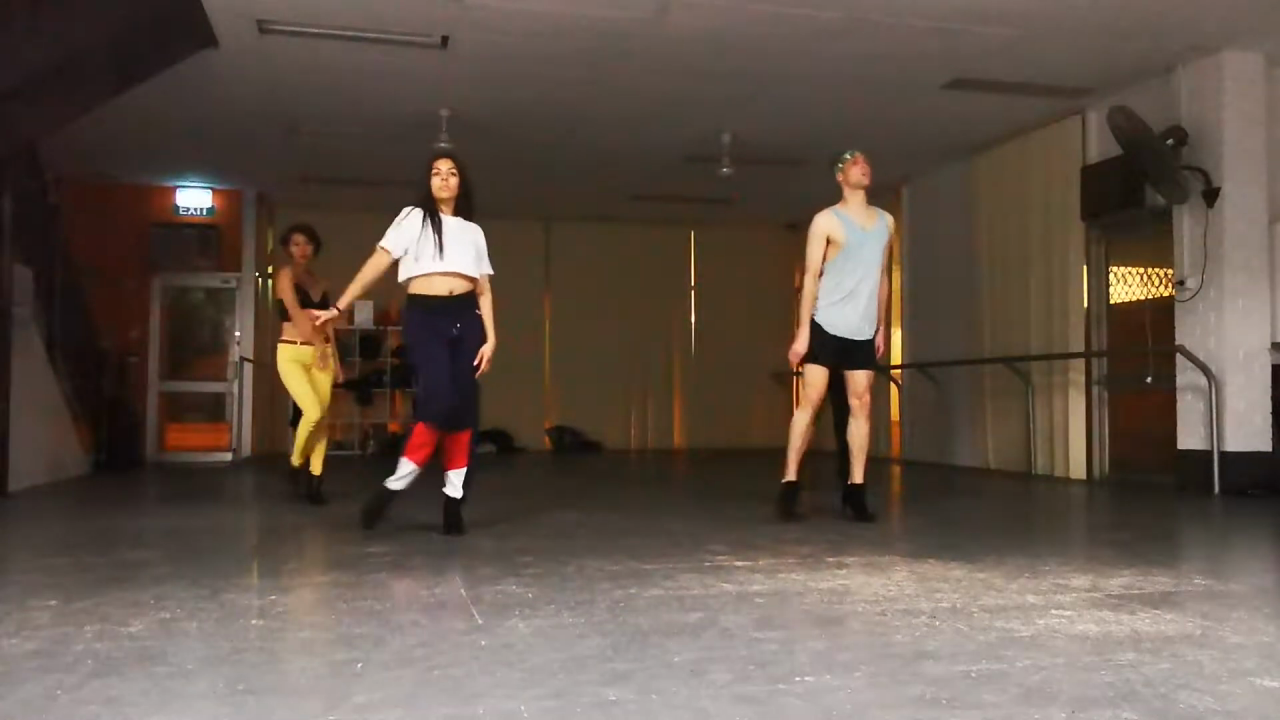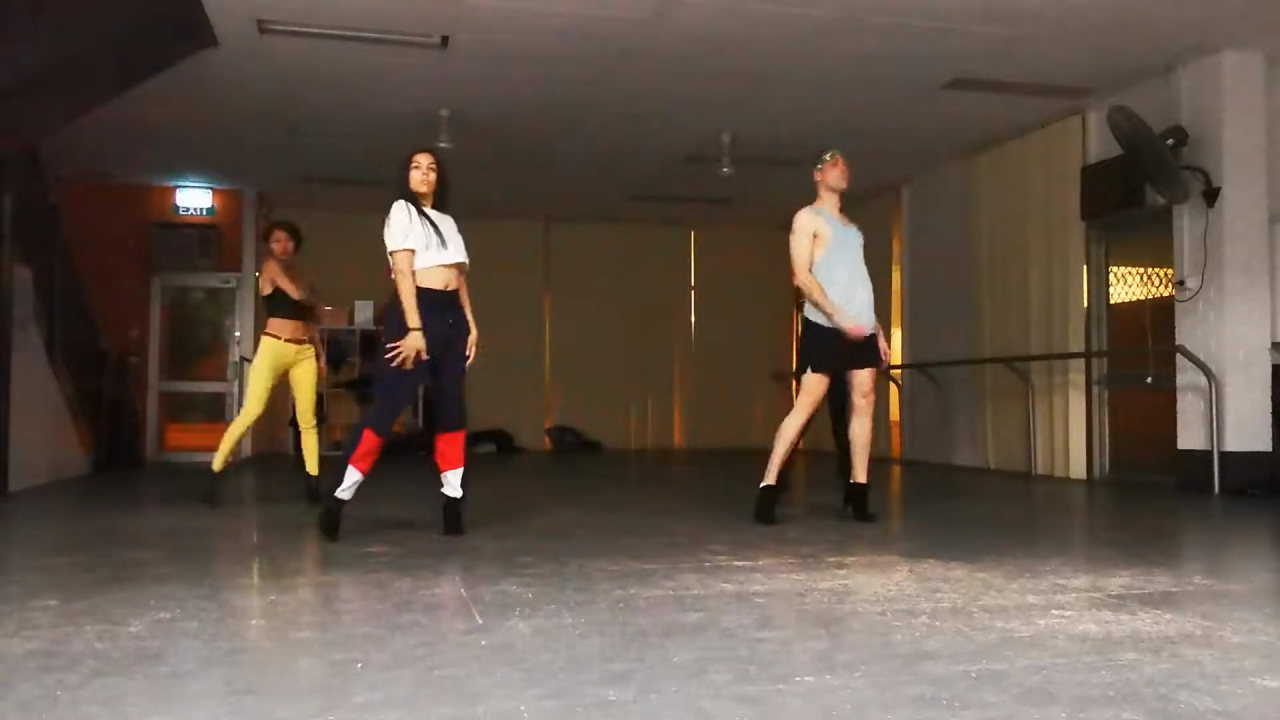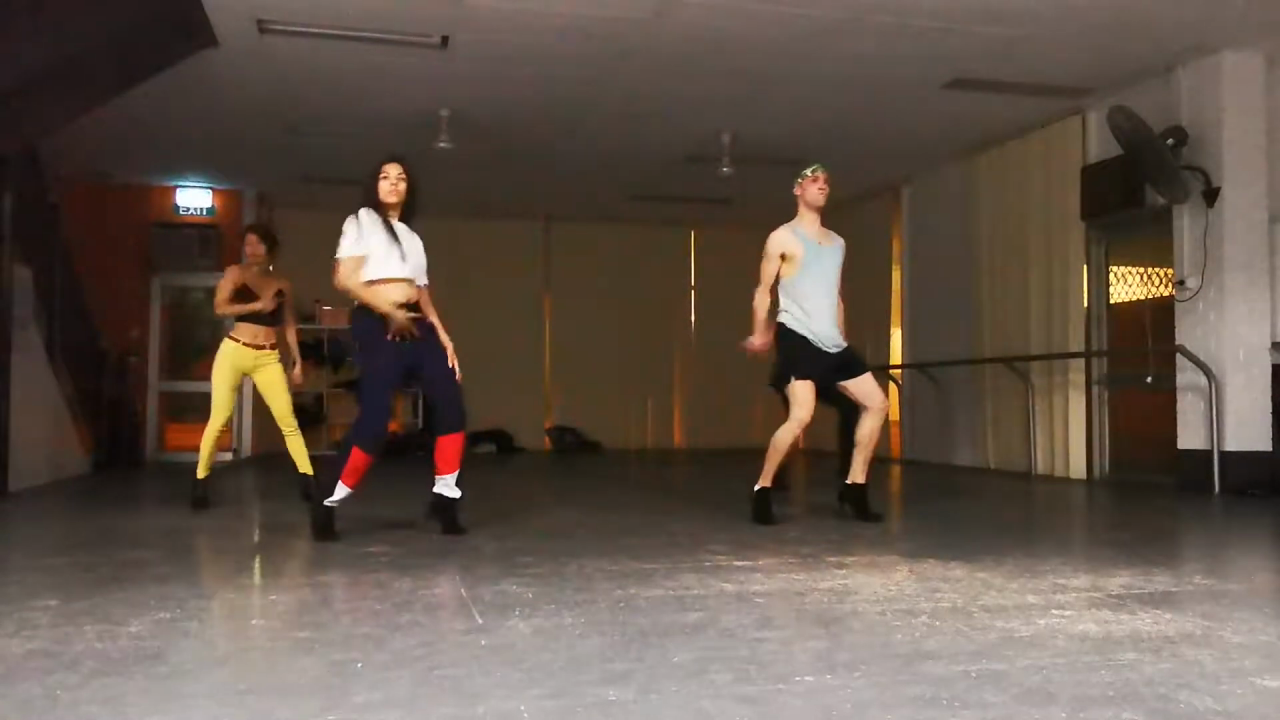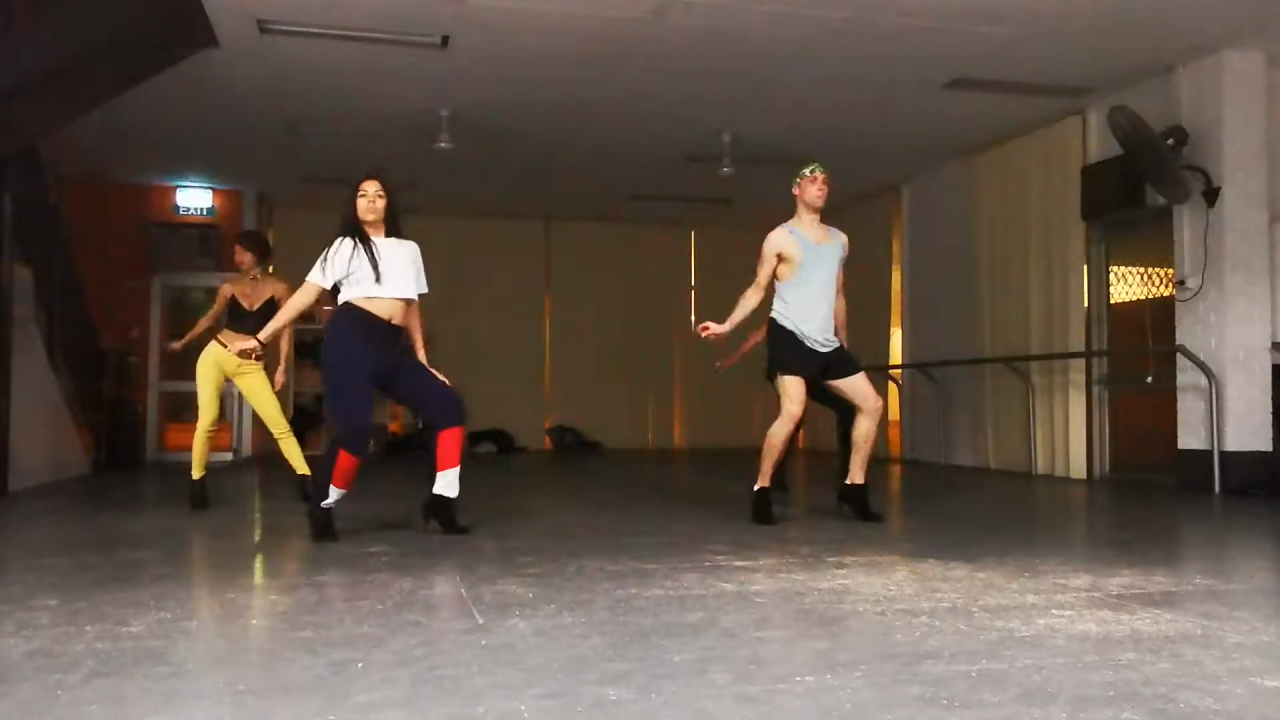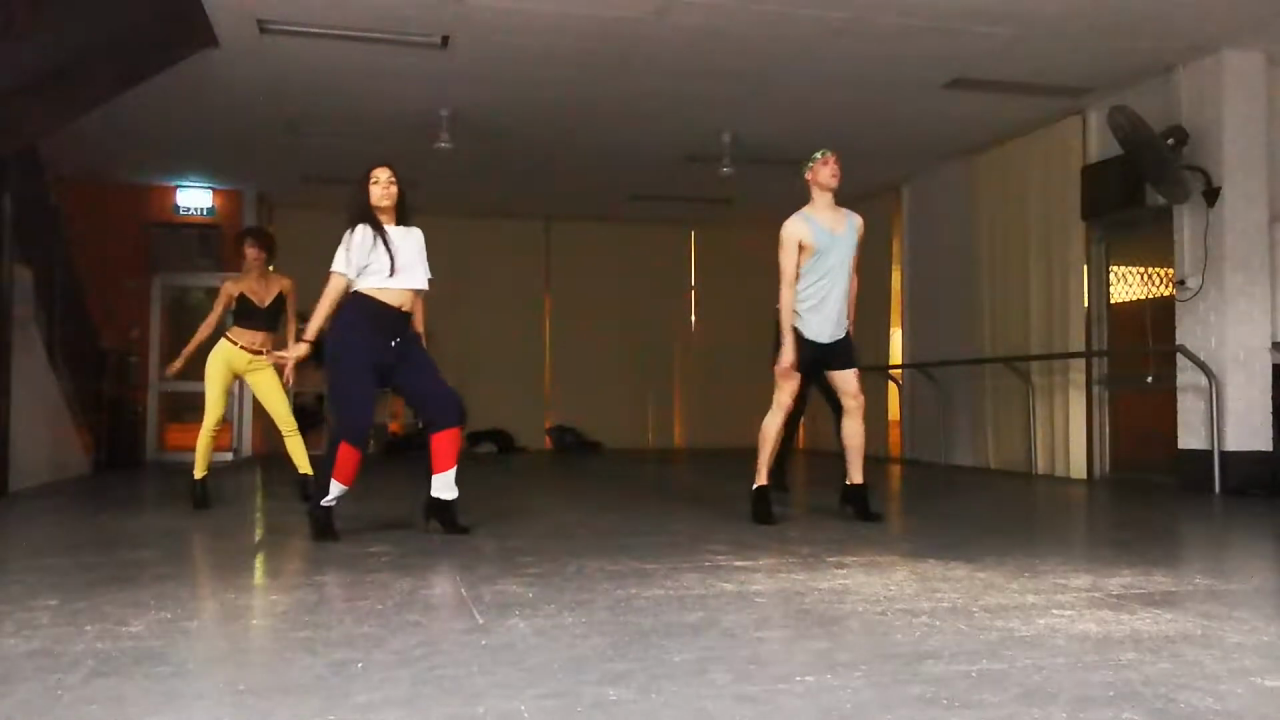
dt=0.3s
person 1, frame 1
left shoulder: (474, 231)
right shoulder: (414, 217)
left elbow: (484, 289)
right elbow: (378, 262)
left wrist: (491, 336)
right wrist: (340, 306)
left hip: (465, 319)
right hip: (425, 318)
left knee: (464, 410)
right knee: (438, 401)
left ankle: (452, 500)
right ankle: (394, 485)
person 1, frame 2
left shoulder: (447, 222)
right shoulder: (402, 210)
right elbow: (401, 272)
left wrist: (471, 324)
right wrist: (413, 328)
left hip: (449, 315)
right hip: (413, 315)
left knee: (450, 407)
right knee: (389, 404)
left ankle: (452, 500)
right ankle: (339, 497)
person 1, frame 3
left shoulder: (412, 236)
right shoulder: (364, 220)
right elbow: (345, 278)
left wrist: (445, 339)
right wrist: (391, 313)
left hip: (415, 327)
right hip: (377, 327)
left knee: (450, 407)
right knee: (374, 419)
left ankle: (445, 499)
right ankle: (328, 503)
person 1, frame 4
left shoulder: (409, 249)
right shoulder: (347, 246)
right elbow: (306, 294)
left wrist: (422, 360)
right wrist: (260, 337)
left hip: (393, 348)
right hip: (351, 339)
left knee: (448, 406)
right knee: (355, 430)
left ankle: (441, 501)
right ankle: (322, 507)
person 1, frame 5
left shoulder: (415, 236)
right shoulder: (362, 234)
right elbow: (335, 287)
left wrist: (421, 344)
right wrist: (306, 340)
left hip: (401, 336)
right hip: (360, 329)
left knee: (446, 407)
right knee: (356, 422)
left ankle: (442, 500)
right ankle: (323, 506)
person 2, frame 1
left shoulder: (886, 221)
right shoulder: (826, 220)
right elbow: (811, 277)
left wrist: (881, 326)
right wrist: (802, 332)
left hip: (863, 330)
right hip: (825, 324)
left knee: (861, 405)
right knee: (810, 400)
left ankle: (855, 490)
right ankle: (789, 483)
person 2, frame 2
left shoulder: (851, 229)
right shoulder: (807, 218)
right elbow: (802, 276)
left wrist: (878, 333)
right wrist: (840, 318)
left hip: (860, 326)
right hip: (824, 326)
left knee: (863, 403)
right knee: (806, 405)
left ankle: (857, 489)
right ankle: (768, 486)
person 2, frame 3
left shoulder: (837, 242)
right shoulder: (782, 237)
right elbow: (763, 290)
left wrist: (841, 338)
right wrist: (760, 331)
left hip: (833, 343)
right hip: (798, 338)
left knee: (876, 404)
right knee: (800, 417)
left ankle: (854, 488)
right ankle: (762, 489)
person 2, frame 4
left shoulder: (839, 239)
right shoulder: (779, 238)
right elbow: (757, 290)
left wrist: (842, 340)
right wrist: (725, 325)
left hip: (828, 342)
right hip: (790, 335)
left knee: (871, 404)
right knee: (792, 411)
left ankle: (854, 487)
right ankle: (761, 491)
person 2, frame 5
left shoulder: (855, 222)
right shoulder: (795, 226)
right elbow: (786, 286)
left wrist: (849, 322)
right wrist: (787, 343)
left hip: (836, 333)
right hip: (800, 327)
left knee: (854, 404)
right knee: (783, 403)
left ankle: (855, 488)
right ankle: (761, 488)
person 3, frame 1
left shoulder: (319, 282)
right shoulder: (286, 274)
right elbow: (295, 311)
left wrist: (335, 360)
right wrist: (317, 346)
left hip: (321, 353)
right hip: (291, 353)
left knee: (321, 418)
right knee: (313, 412)
left ankle: (315, 481)
right ankle: (295, 466)
person 3, frame 2
left shoulder: (298, 277)
right shoulder: (270, 267)
right elbow: (296, 295)
left wrist: (320, 353)
right wrist: (310, 297)
left hip: (304, 351)
right hip: (273, 348)
left knee: (307, 419)
right knee: (251, 412)
left ankle: (313, 482)
right ankle: (215, 471)
person 3, frame 3
left shoulder: (281, 284)
right shoulder: (235, 273)
left elbow: (289, 324)
right elbow: (220, 306)
left wrist: (297, 360)
right wrist: (256, 305)
left hip: (268, 358)
right hip: (234, 352)
left knee: (288, 421)
right knee: (218, 419)
left ankle: (309, 481)
right ankle: (200, 482)
person 3, frame 4
left shoulder: (279, 288)
right shoulder: (230, 288)
left elbow: (286, 330)
right elbow: (211, 317)
left wrist: (283, 367)
right wrist: (182, 342)
left hip: (250, 366)
right hip: (215, 356)
left knee: (279, 424)
right knee: (207, 421)
left ankle: (306, 479)
right ankle: (197, 483)
person 3, frame 5
left shoulder: (284, 284)
right shoulder: (233, 286)
left elbow: (290, 324)
right elbow: (211, 321)
left wrist: (291, 361)
right wrist: (183, 356)
left hip: (261, 363)
right hip: (226, 353)
left knee: (287, 421)
right knee: (212, 421)
left ankle: (308, 480)
right ankle: (199, 482)
